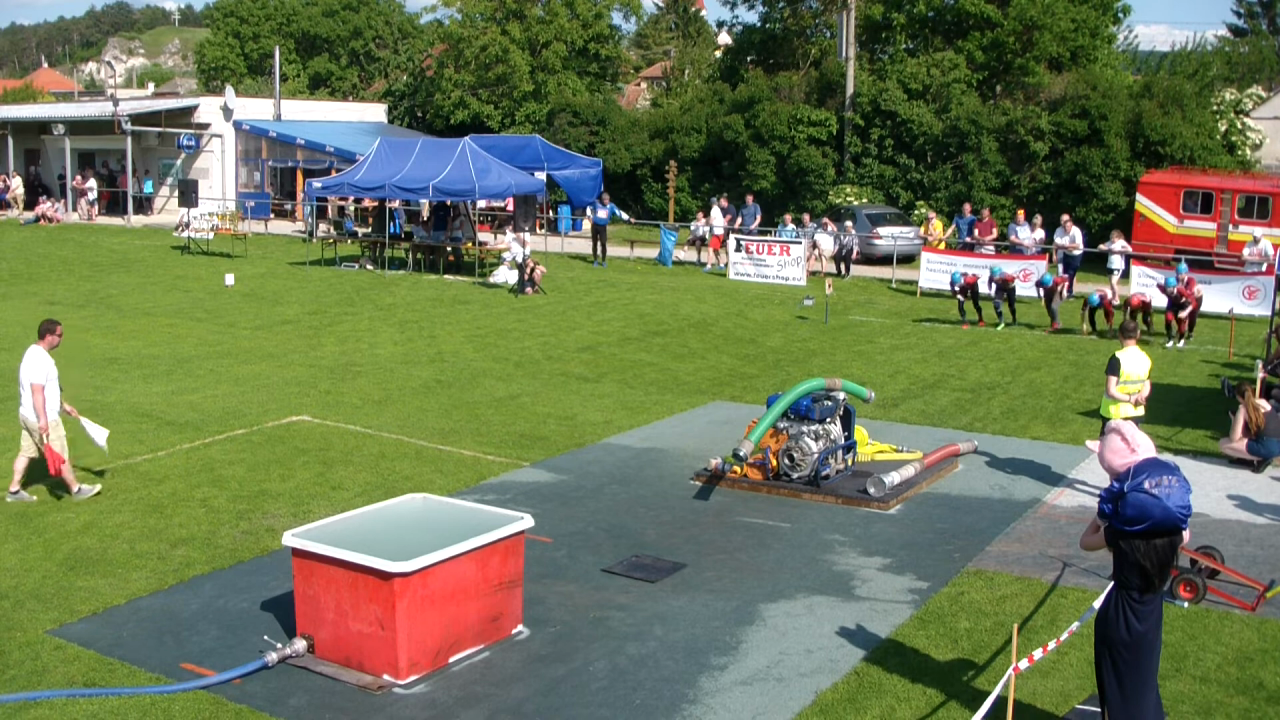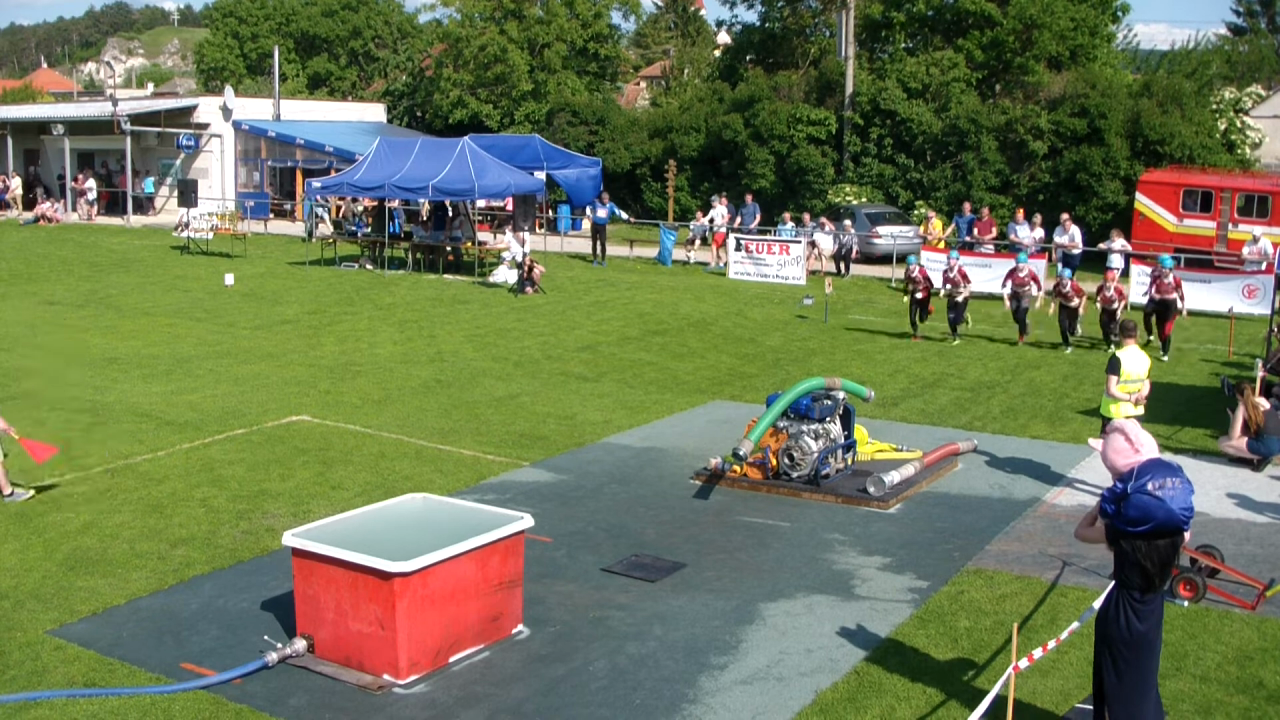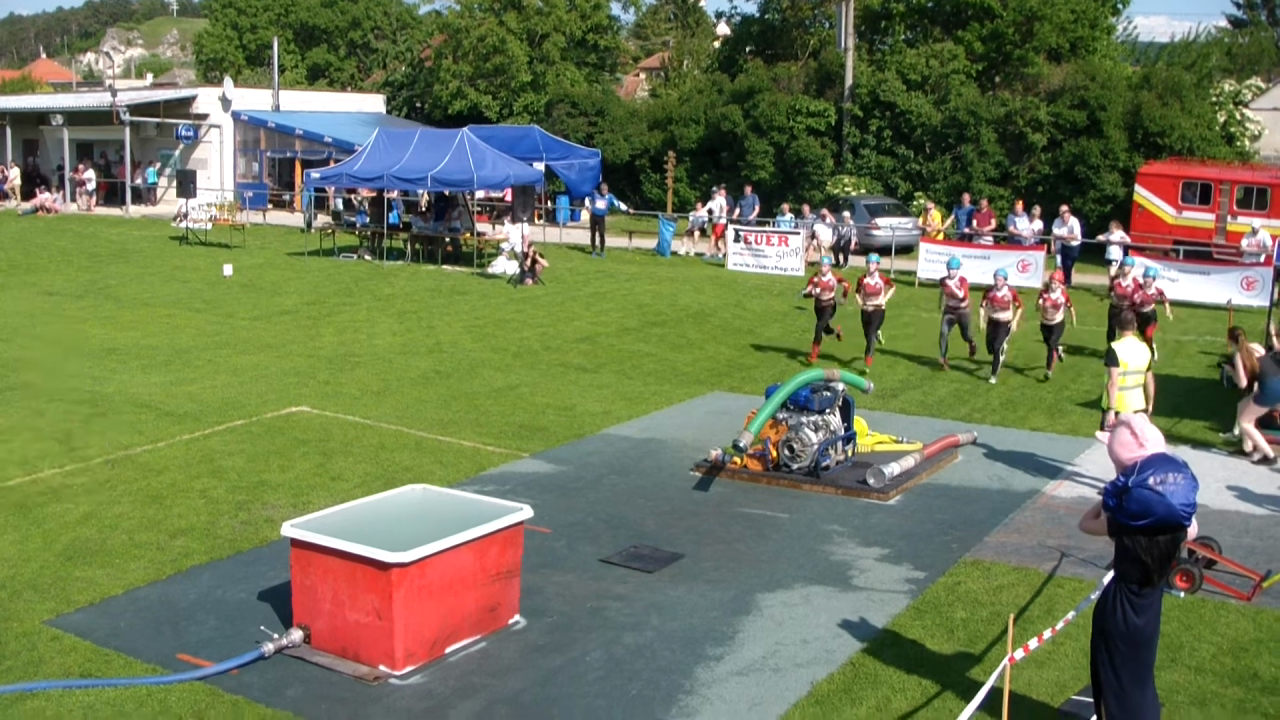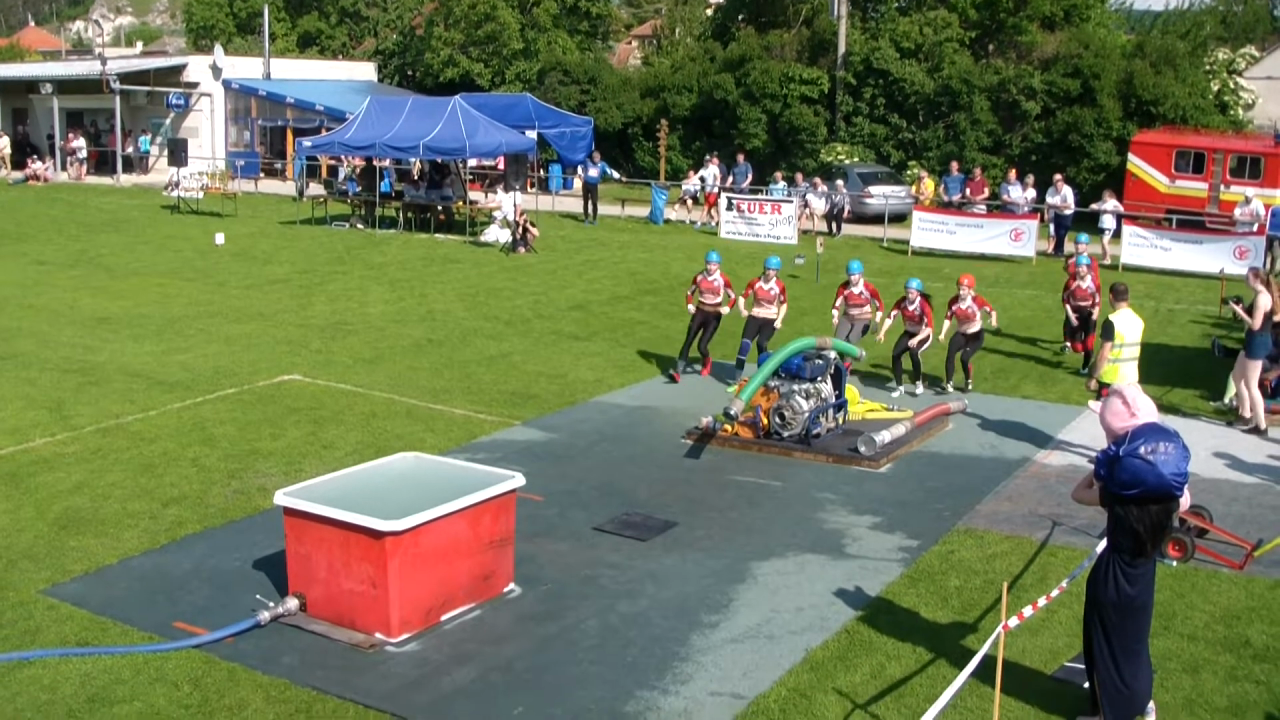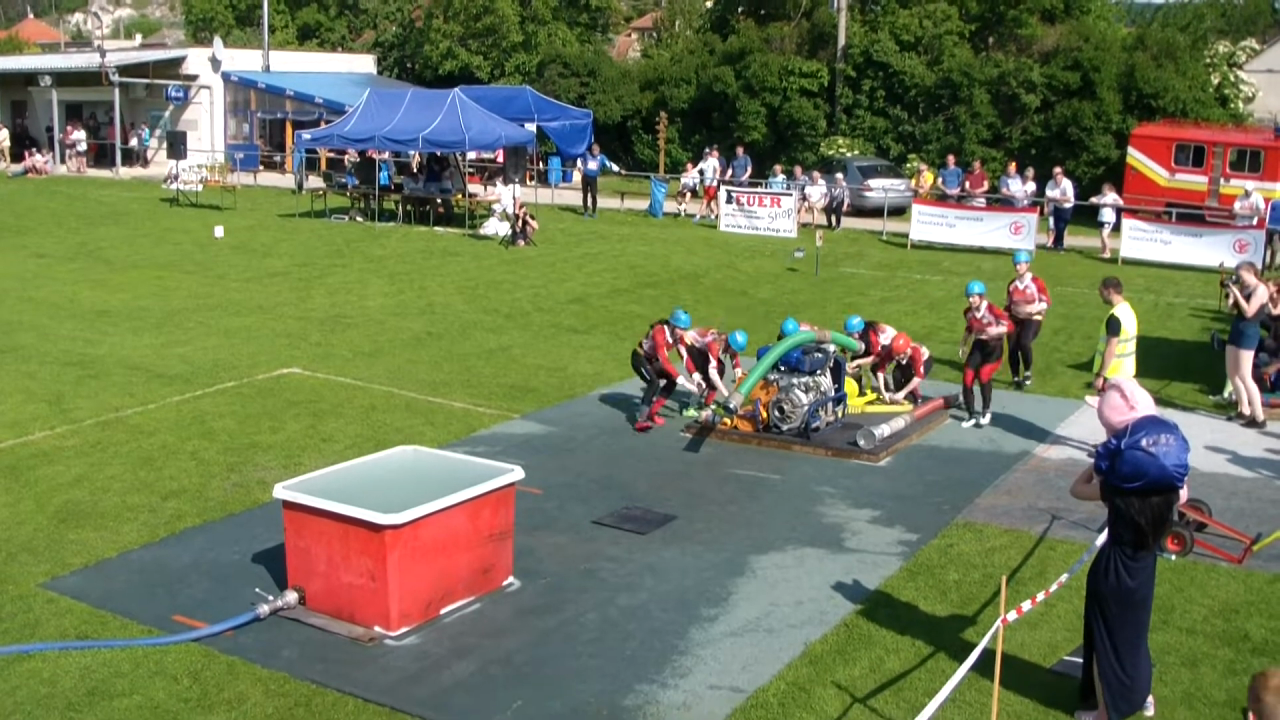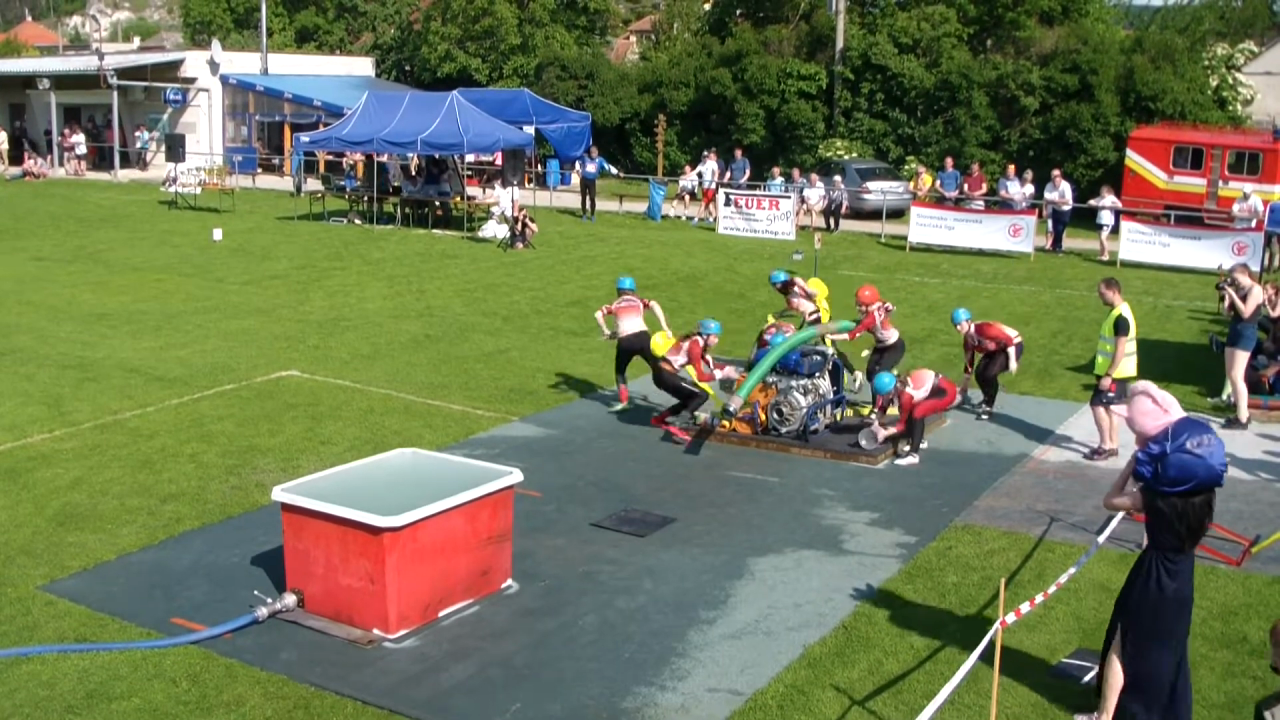
dt=0.7s
person 1, frame 1
left shoulder: (1122, 532)
right shoulder: (1174, 529)
left elbow: (1085, 541)
left wrist: (1106, 511)
left hip: (1121, 615)
right hip: (1151, 611)
left knee: (1122, 693)
right knee: (1143, 683)
person 1, frame 2
left shoulder: (1123, 531)
right shoulder: (1175, 528)
left elbow: (1081, 531)
left wrist: (1107, 501)
left hip: (1122, 615)
right hip: (1151, 610)
left knee: (1121, 691)
right knee: (1143, 682)
person 1, frame 3
left shoulder: (1125, 522)
right shoulder: (1179, 520)
left elbow: (1086, 522)
right elbow: (1190, 531)
left wrist: (1113, 495)
left hip: (1120, 605)
right hip: (1150, 600)
left knee: (1116, 675)
right knee: (1140, 668)
person 1, frame 4
left shoulder: (1118, 494)
right shoulder: (1170, 491)
left elbow: (1078, 493)
right elbow: (1183, 502)
left wrist: (1105, 466)
left hip: (1112, 575)
right hip: (1143, 571)
left knee: (1107, 643)
right knee: (1134, 636)
person 1, frame 5
left shoulder: (1117, 486)
right shoulder: (1168, 484)
left elbow: (1076, 489)
right elbow: (1181, 496)
left wrist: (1104, 458)
left hip: (1114, 568)
right hip: (1144, 564)
left knee: (1106, 639)
right knee: (1133, 631)
person 1, frame 6
left shoulder: (1158, 493)
right shoulder: (1199, 483)
left elbow: (1111, 501)
left wrist: (1133, 462)
left hip: (1156, 572)
right hip: (1181, 571)
left knee: (1123, 646)
right knee: (1168, 647)
